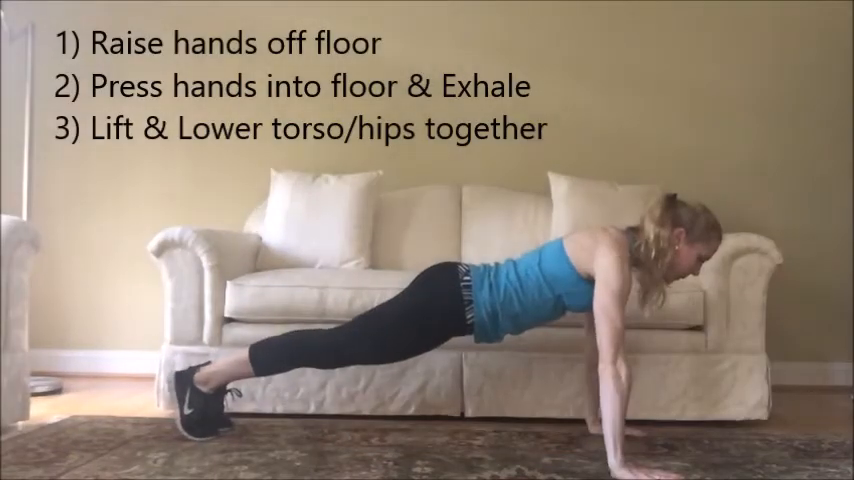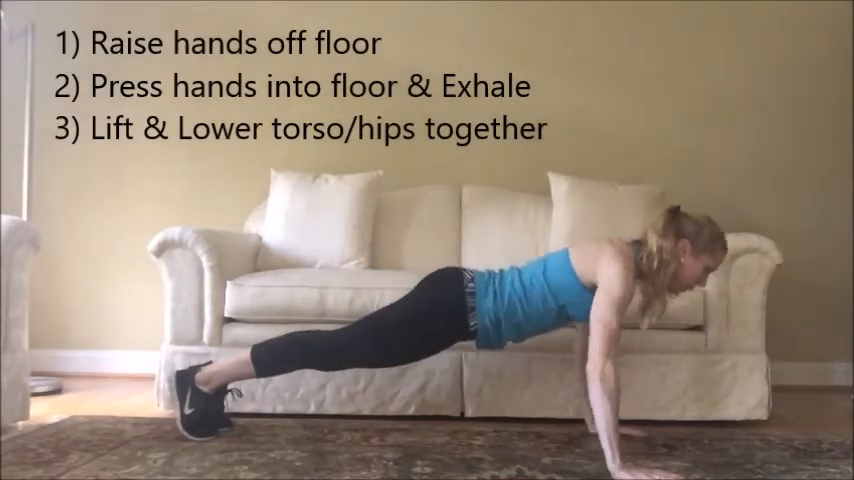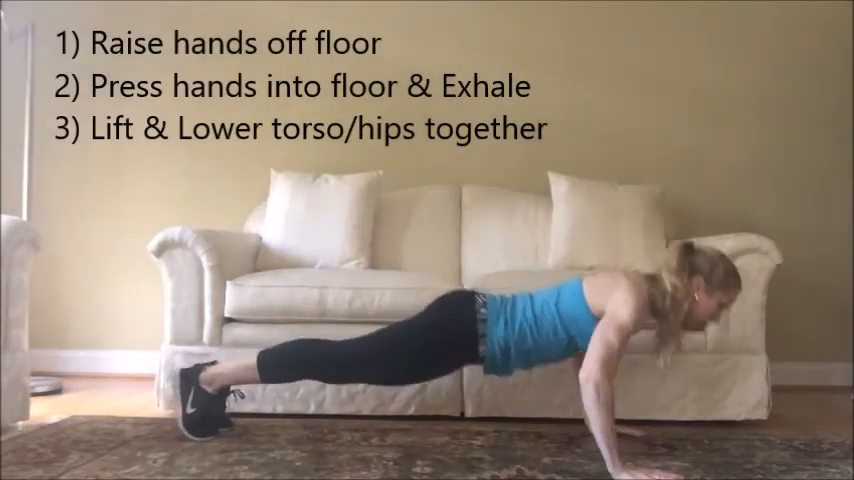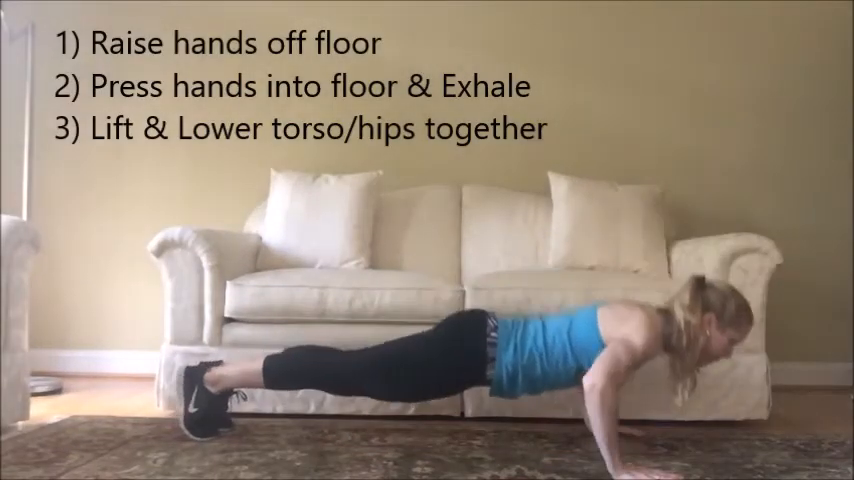
dt=0.2s
person 1, frame 1
left shoulder: (618, 250)
right shoulder: (614, 256)
left elbow: (595, 347)
right elbow: (612, 365)
left wrist: (596, 418)
left hip: (462, 294)
right hip: (454, 299)
left knee: (338, 346)
right knee: (338, 347)
left ankle: (210, 380)
right ankle: (204, 379)
person 1, frame 2
left shoulder: (622, 259)
right shoulder: (620, 266)
left elbow: (592, 349)
right elbow: (600, 367)
left wrist: (597, 420)
left hip: (465, 300)
right hip: (459, 305)
left knee: (340, 349)
right knee: (338, 350)
left ankle: (210, 379)
right ankle: (205, 379)
person 1, frame 3
left shoulder: (636, 289)
right shoulder: (632, 298)
left elbow: (588, 357)
right elbow: (592, 377)
left wrist: (606, 423)
left hip: (475, 321)
right hip: (469, 329)
left knee: (343, 361)
right knee: (342, 363)
left ankle: (213, 379)
right ankle: (210, 379)
person 1, frame 4
left shoulder: (647, 320)
right shoulder: (646, 329)
right elbow: (596, 385)
left wrist: (606, 424)
left hip: (485, 341)
right hip: (480, 350)
left knee: (348, 370)
right knee: (348, 372)
left ankle: (216, 376)
right ankle: (214, 379)
